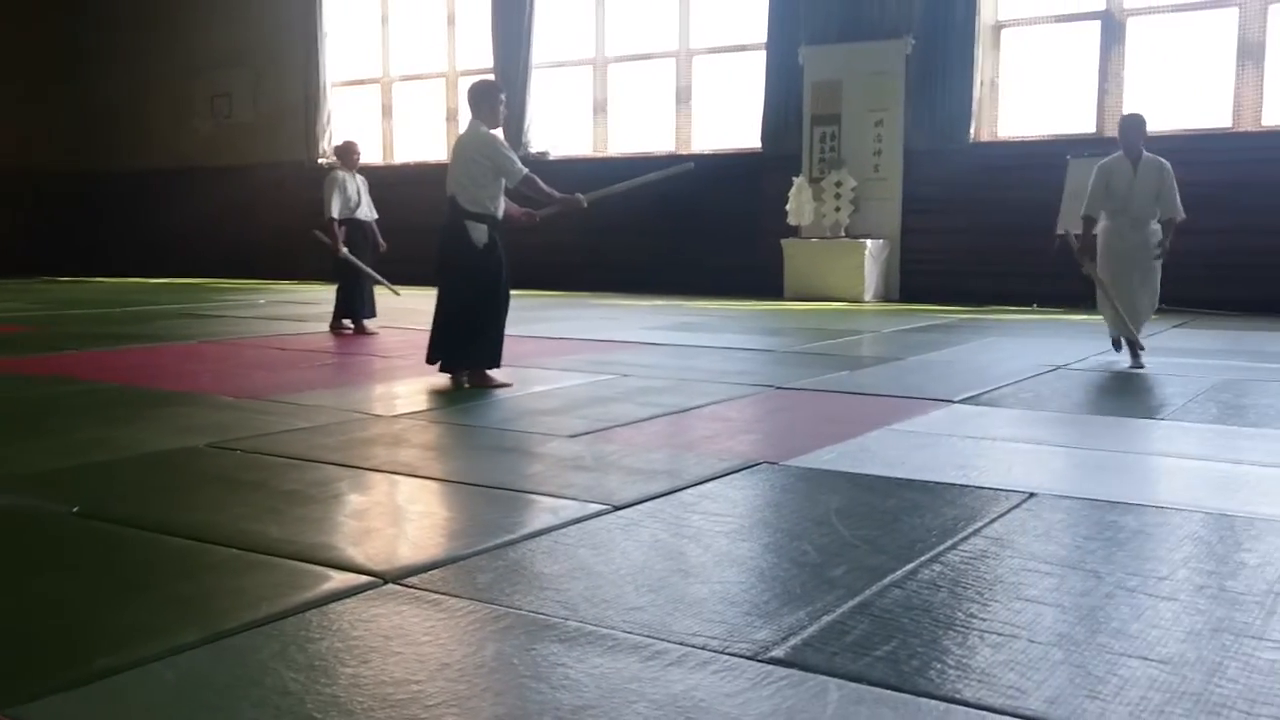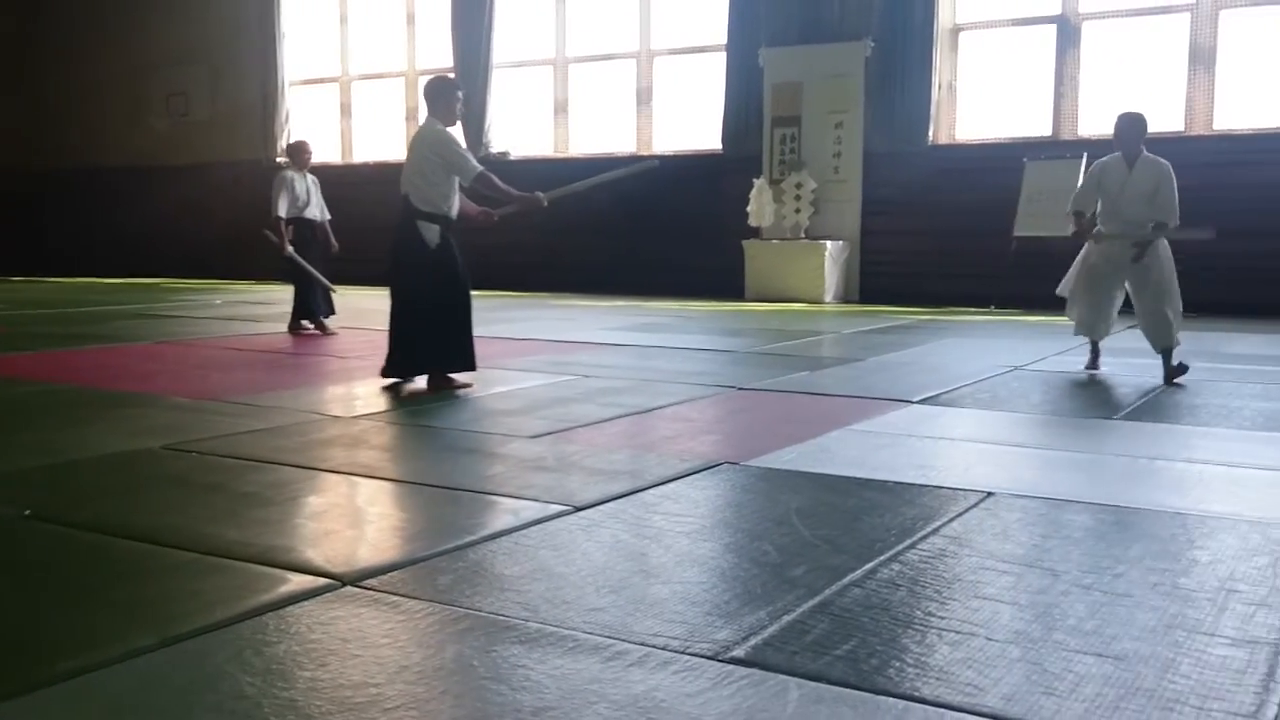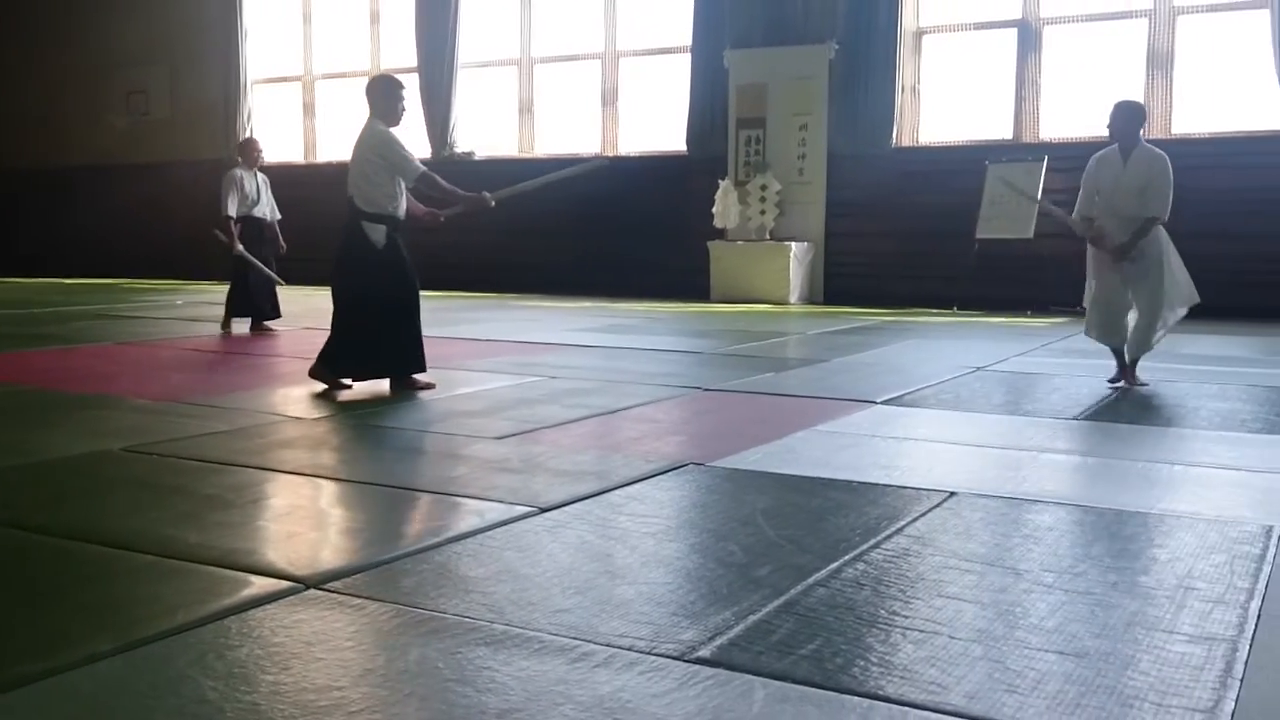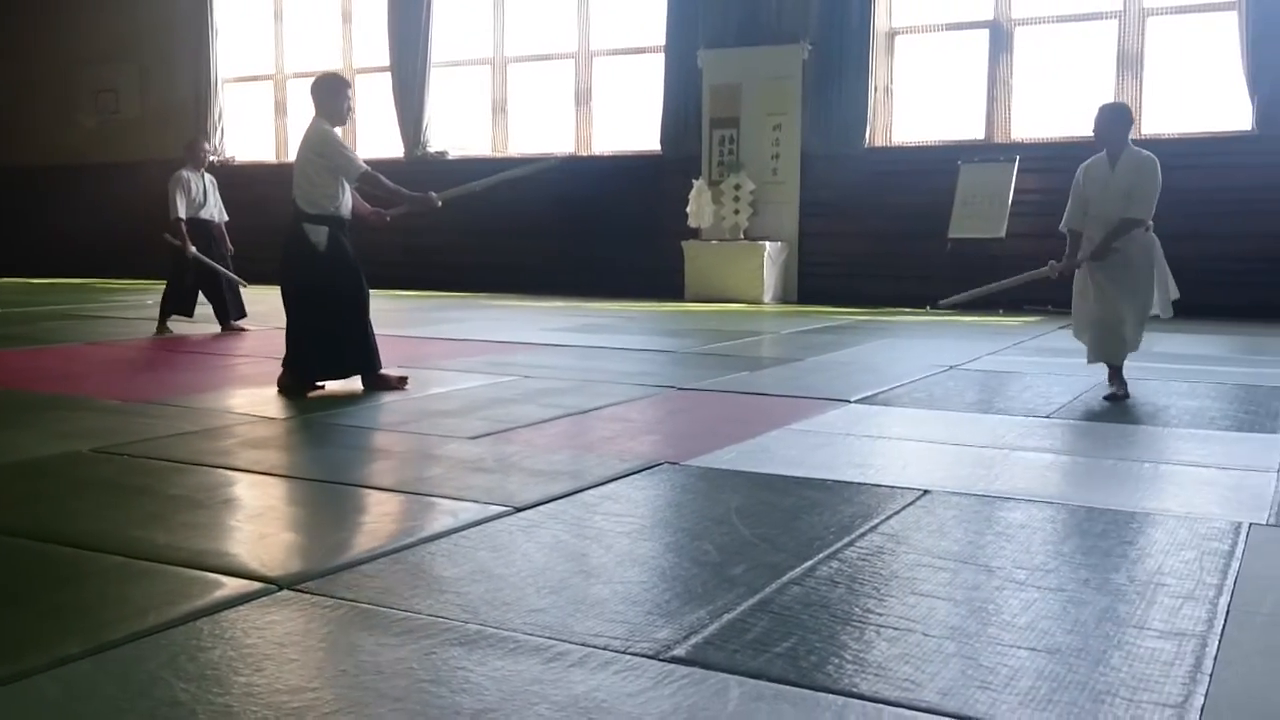
dt=0.3s
person 1, frame 1
left shoulder: (467, 141)
right shoulder: (487, 141)
right elbow: (524, 180)
left wrist: (514, 212)
right wrist: (563, 200)
left hip: (461, 229)
right hip: (476, 231)
left knee: (461, 298)
right knee: (488, 299)
left ankle: (457, 364)
right ankle: (475, 368)
person 1, frame 2
left shoulder: (426, 137)
right shoulder: (439, 138)
right elbow: (479, 178)
left wrist: (474, 211)
right wrist: (522, 199)
left hip: (416, 230)
right hip: (428, 231)
left knee: (417, 300)
right knee: (446, 299)
left ankle: (399, 363)
right ankle: (438, 372)
person 1, frame 3
left shoulder: (371, 137)
right shoulder: (382, 139)
left elbow: (395, 188)
right elbow: (423, 178)
left wrist: (420, 212)
right wrist: (467, 199)
left hip: (366, 232)
right hip: (375, 233)
left knee: (358, 303)
right knee: (398, 299)
left ankle: (328, 364)
right ankle: (401, 373)
person 1, frame 4
left shoulder: (319, 136)
right shoulder: (325, 138)
left elbow: (343, 186)
right elbow: (366, 178)
left wrist: (366, 212)
right wrist: (413, 199)
left hip: (314, 233)
right hip: (321, 234)
left knee: (310, 306)
right knee: (349, 299)
left ankle: (296, 374)
right ankle: (370, 372)
person 2, frame 1
left shoulder: (1160, 167)
right shoulder: (1106, 167)
left elbow: (1170, 208)
right elbow: (1093, 207)
left wrist: (1166, 238)
right wrist: (1086, 242)
left hip: (1148, 236)
right hip: (1115, 235)
left knee: (1146, 296)
right knee: (1122, 294)
left ankle: (1118, 331)
right ankle: (1133, 351)
person 2, frame 2
left shoulder: (1161, 169)
right shoulder: (1102, 167)
left elbow: (1167, 214)
right elbow: (1081, 201)
left wrist: (1147, 241)
right wrist: (1081, 226)
left hip: (1147, 242)
right hip: (1107, 242)
left knee: (1157, 304)
right knee: (1095, 300)
left ankle: (1167, 365)
right ankle: (1094, 351)
person 2, frame 3
left shoulder: (1157, 160)
right shoulder: (1099, 160)
left elbow: (1158, 210)
right elbow: (1086, 204)
left wrist: (1131, 242)
right wrist: (1092, 233)
left hip: (1145, 239)
right hip: (1108, 240)
left knee: (1149, 306)
right knee: (1108, 301)
left ankle: (1131, 365)
right ankle: (1120, 361)
person 2, frame 4
left shoulder: (1146, 163)
right shoulder: (1088, 168)
left elbow: (1139, 213)
right elbow: (1076, 216)
left wrist: (1107, 241)
right wrist: (1072, 252)
left hip: (1135, 248)
right hip: (1095, 249)
left knee: (1134, 312)
right knee: (1103, 315)
left ankle: (1116, 371)
right ankle: (1117, 379)
person 3, frame 1
left shoulder: (360, 179)
right shoulder: (336, 178)
left elbow: (369, 211)
right elbow: (332, 212)
left wrist: (377, 236)
right wrist: (337, 240)
left hip: (362, 231)
right hip: (347, 231)
left knee: (350, 277)
right knee: (355, 276)
left ankle: (338, 319)
right ankle: (358, 321)
person 3, frame 2
left shoulder: (312, 180)
right shoulder: (286, 177)
left elbow: (322, 211)
right elbow: (280, 212)
left wrist: (330, 237)
right wrist: (284, 239)
left hip: (313, 231)
right hip: (297, 230)
left knee: (309, 277)
right knee: (308, 276)
left ankle: (297, 320)
right ankle: (317, 320)
person 3, frame 3
left shoulder: (263, 179)
right shoulder: (235, 176)
left elbow: (271, 211)
right elbow: (229, 212)
left wrist: (278, 237)
right wrist: (234, 238)
left hip: (263, 231)
right hip: (245, 230)
left knee: (265, 275)
right knee: (244, 276)
left ankle: (258, 320)
right ankle: (229, 317)
person 3, frame 4
left shoulder: (210, 180)
right shoulder: (182, 177)
left elbow: (219, 213)
right elbow: (178, 214)
left wrist: (226, 240)
right wrist: (186, 241)
left hip: (210, 233)
right hip: (191, 231)
left knee: (221, 275)
right knee: (182, 279)
left ankle: (228, 320)
right ankle: (163, 322)
